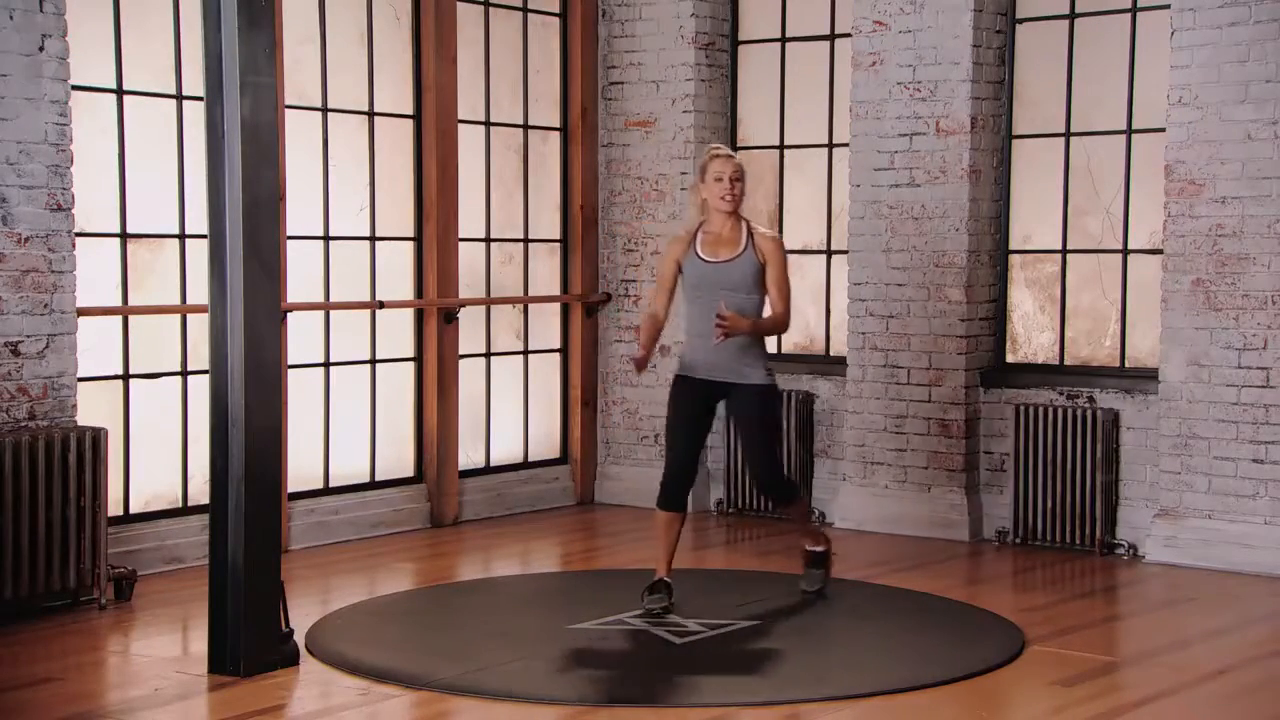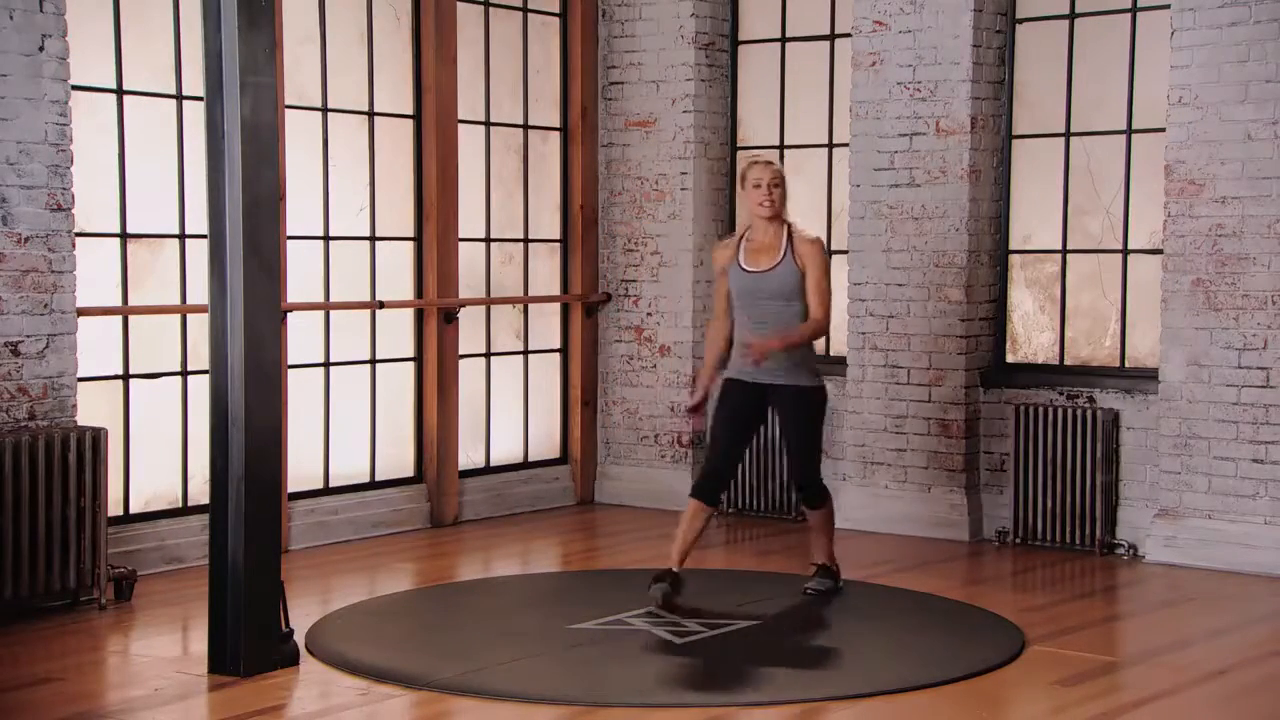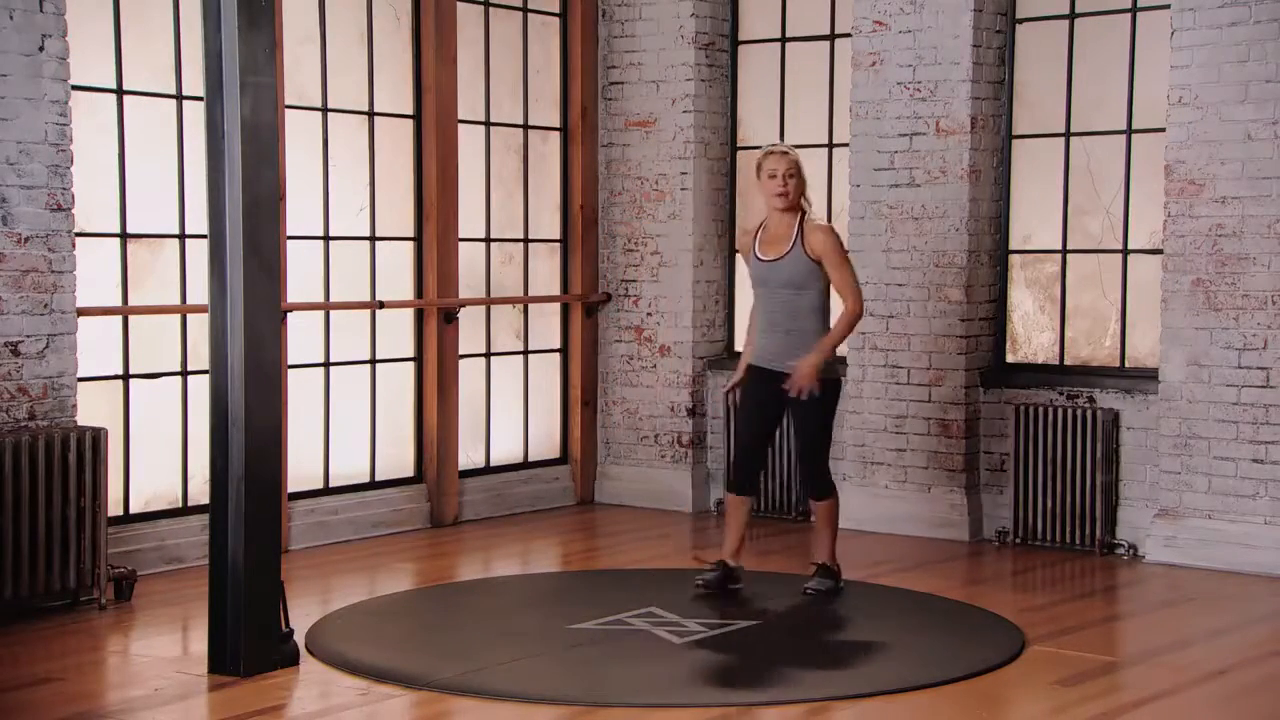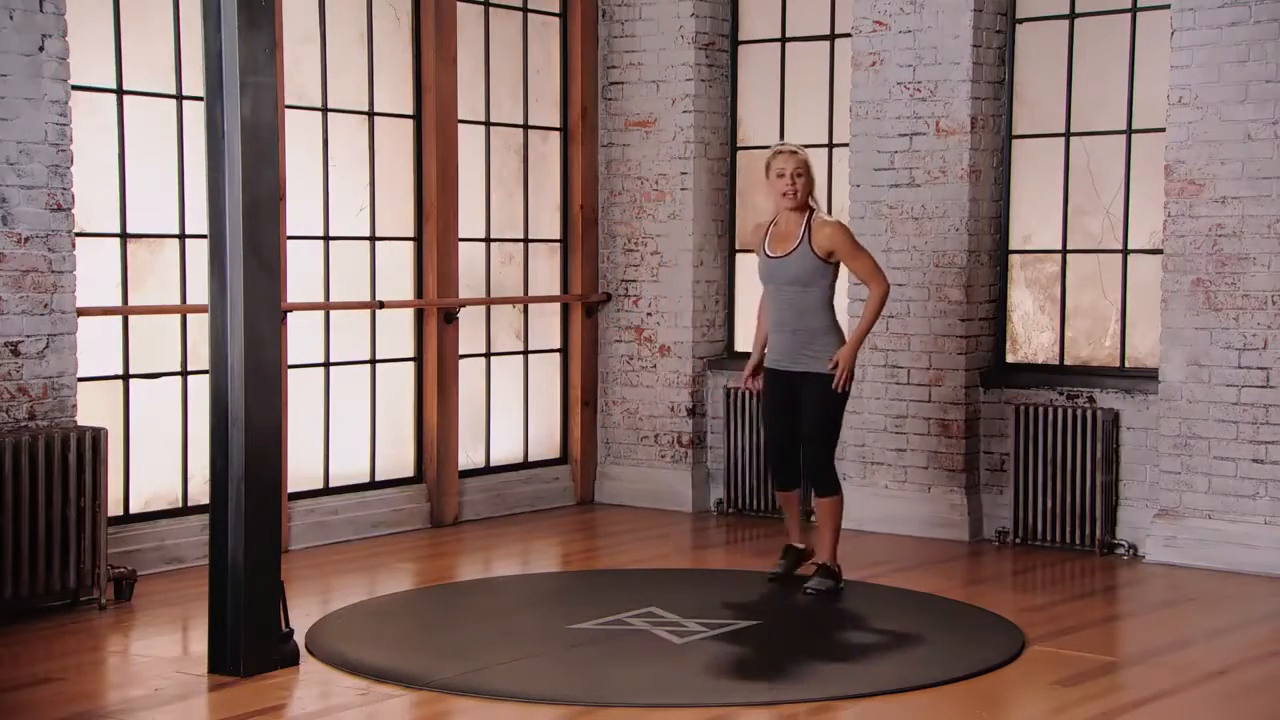
dt=0.2s
person 1, frame 1
left shoulder: (766, 244)
right shoulder: (681, 246)
left elbow: (782, 318)
right elbow: (655, 310)
left wrist: (747, 324)
right wrist: (645, 345)
left hip: (750, 376)
right hip: (693, 375)
left knee: (766, 474)
right knee: (676, 474)
left ankle: (815, 545)
right ankle: (661, 577)
person 1, frame 2
left shoulder: (806, 247)
right shoulder: (727, 252)
left elbow: (819, 320)
right elbow: (722, 323)
left wrist: (777, 343)
right wrist: (703, 384)
left hip: (797, 380)
right hip: (742, 379)
left knee: (804, 478)
right knee: (714, 473)
left ankle: (825, 563)
right ankle: (671, 569)
person 1, frame 3
left shoulder: (819, 236)
right shoulder: (748, 240)
left elbow: (853, 305)
left wrist: (816, 358)
right wrist: (743, 366)
left hip: (813, 371)
right hip: (764, 368)
left knee: (812, 467)
right knee: (744, 462)
left ankle: (825, 564)
right ankle: (729, 562)
person 1, frame 4
left shoulder: (828, 232)
right shoulder: (760, 235)
left elbow: (879, 286)
left wrist: (852, 346)
right wrist: (757, 352)
left hip: (822, 368)
right hip: (778, 366)
left knee: (816, 463)
right knee: (779, 460)
left ankle: (828, 564)
right ankle: (796, 545)
